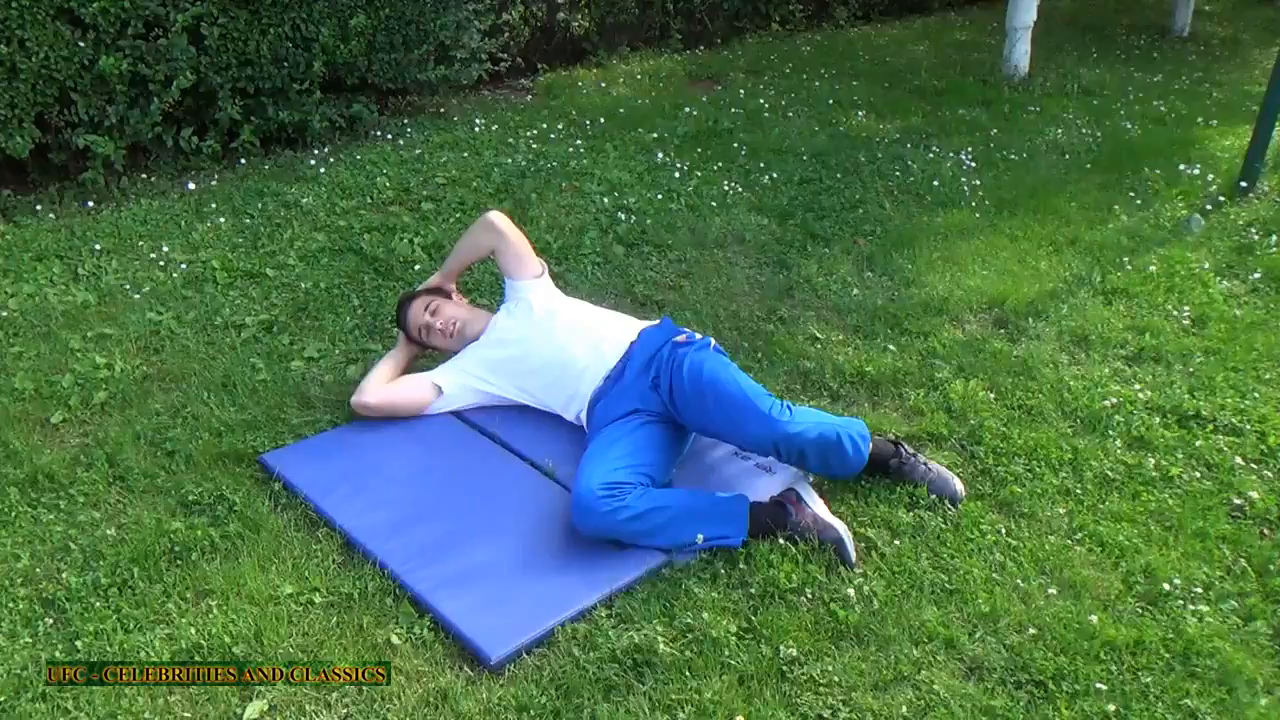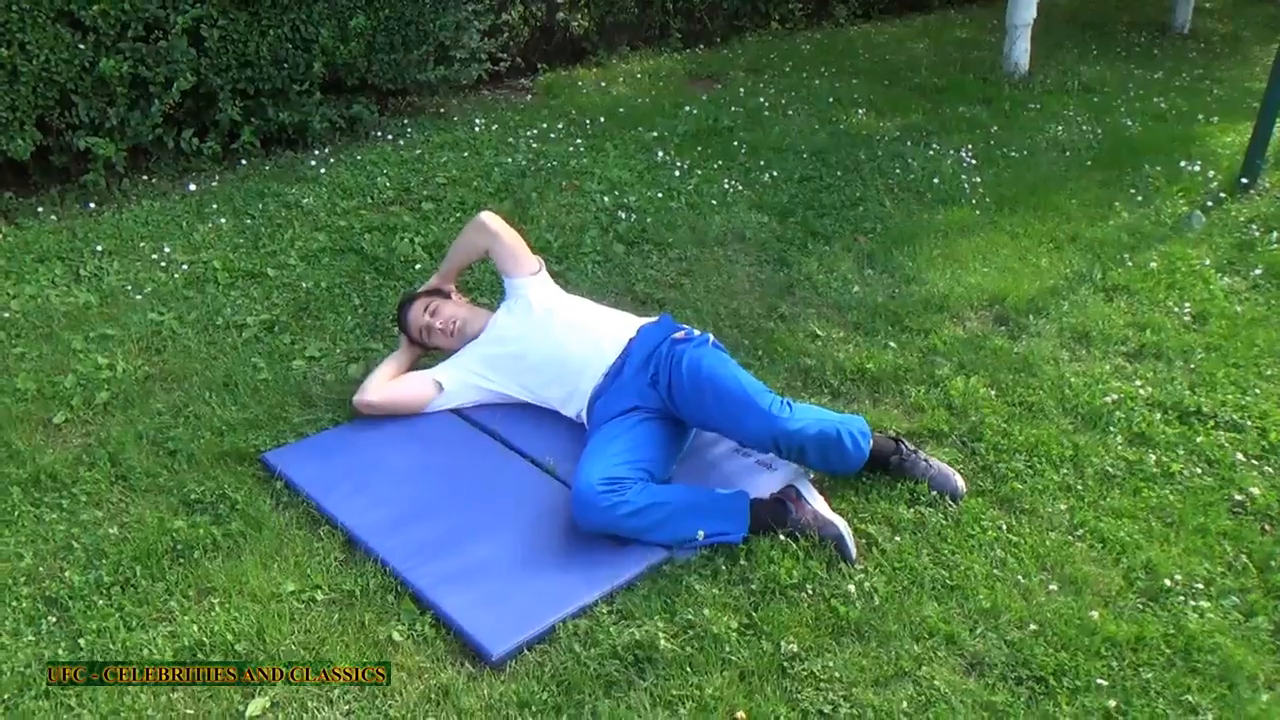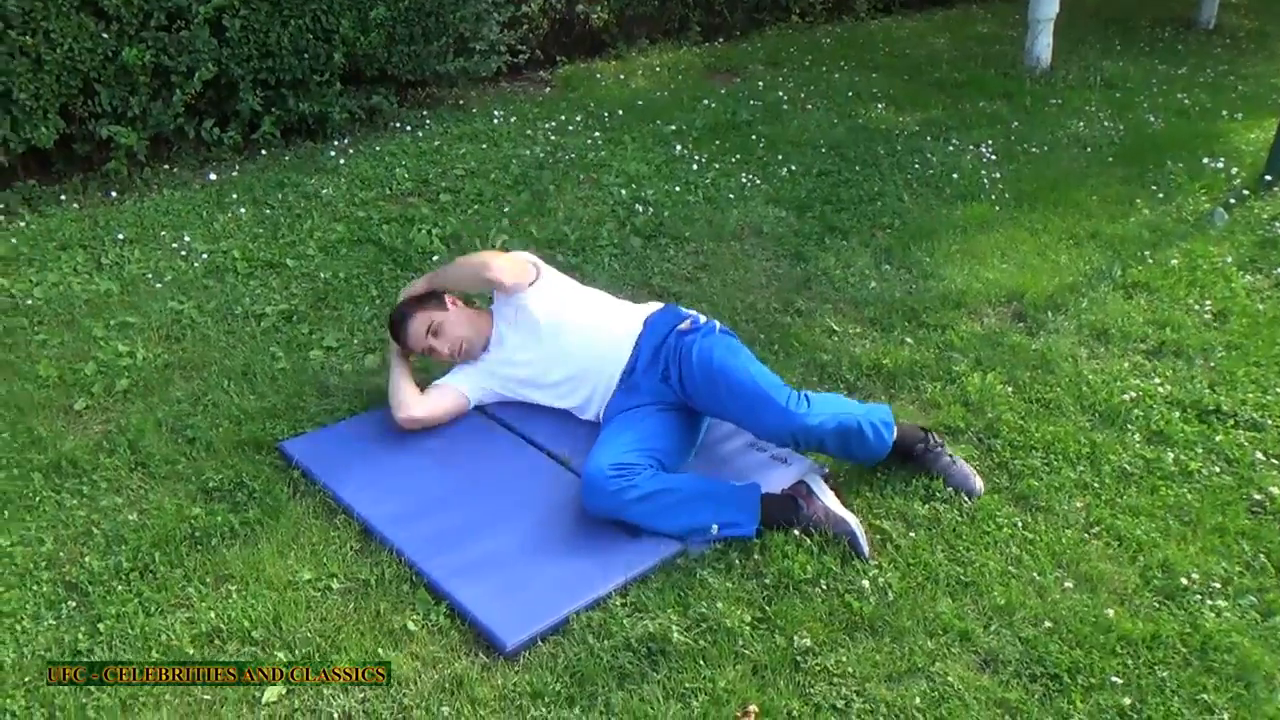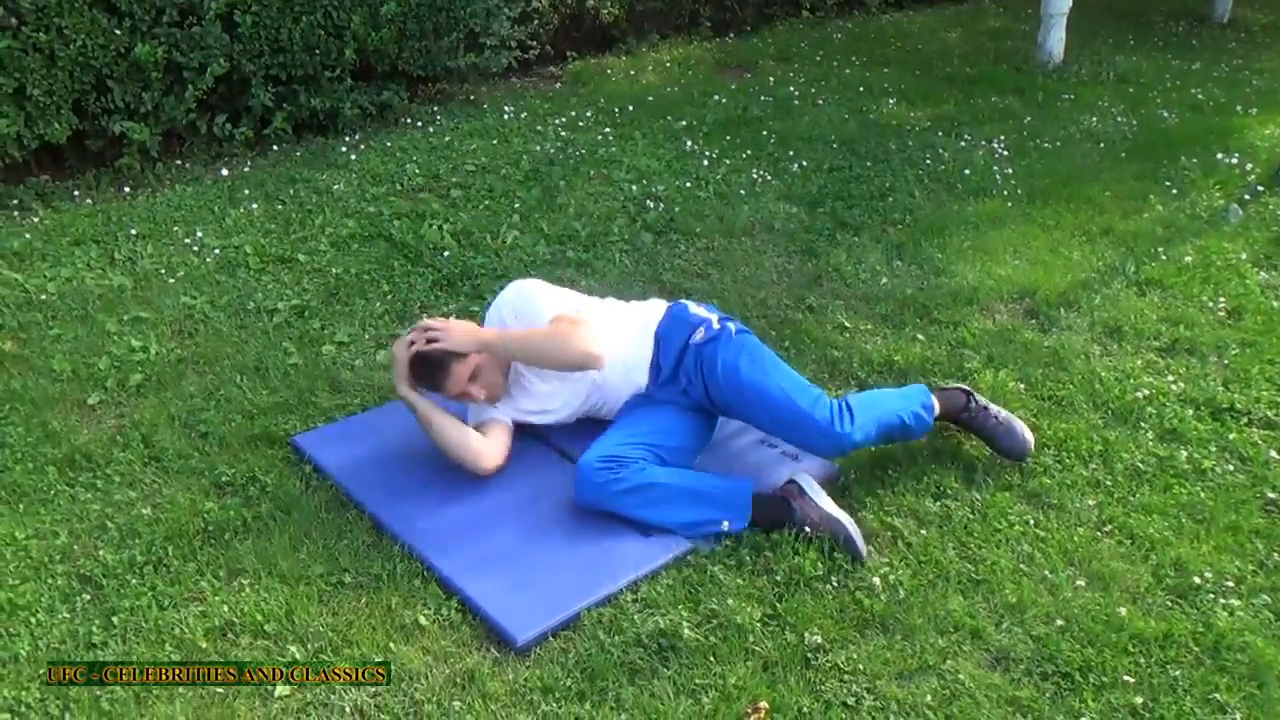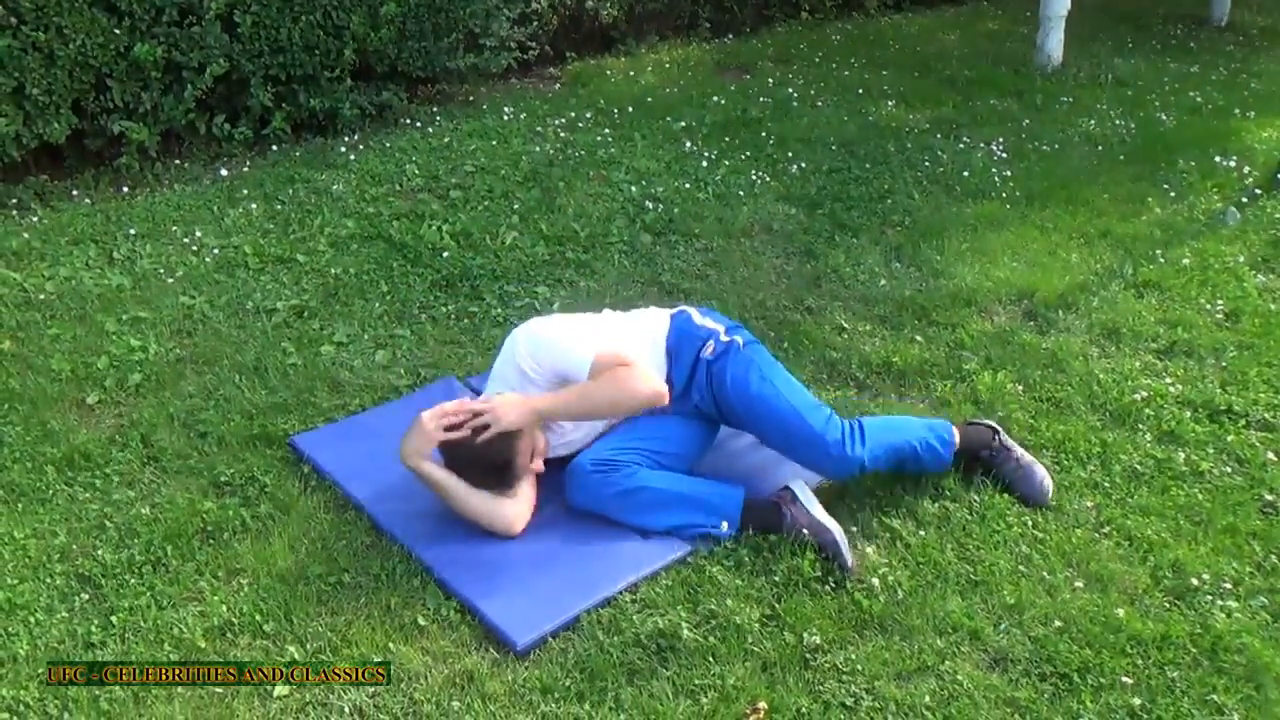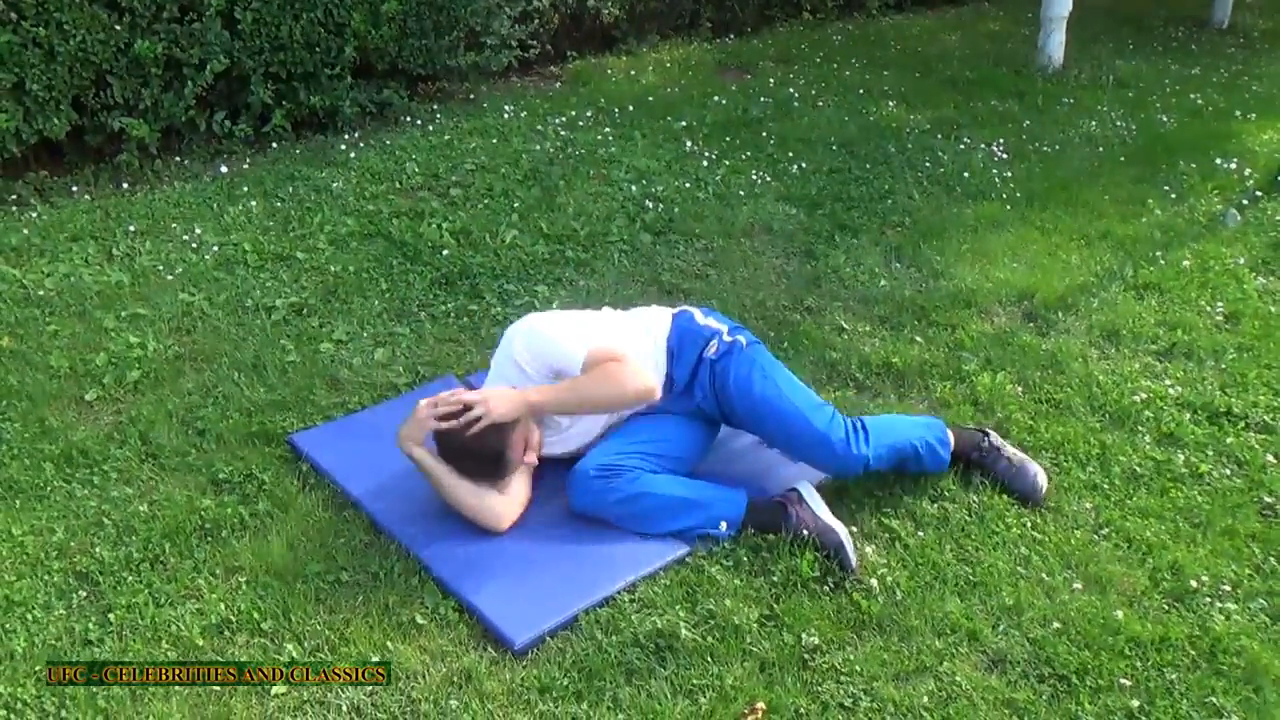
dt=0.4s
person 1, frame 1
left shoulder: (525, 296)
right shoulder: (464, 376)
left elbow: (495, 222)
right elbow: (368, 400)
left wrist: (439, 280)
right wrist: (403, 346)
left hip: (659, 354)
right hip: (616, 415)
left knee: (774, 427)
right knee: (594, 506)
left ankle: (885, 453)
right ankle: (777, 515)
person 1, frame 2
left shoulder: (524, 293)
right shoulder: (464, 372)
left elbow: (488, 225)
right elbow: (369, 398)
left wrist: (439, 281)
right wrist: (406, 349)
left hip: (658, 350)
right hip: (617, 411)
left knee: (769, 422)
right knee: (593, 502)
left ankle: (885, 451)
right ankle: (779, 512)
person 1, frame 3
left shoulder: (511, 274)
right shoulder: (477, 376)
left elbow: (496, 267)
right elbow: (410, 413)
left wrist: (430, 281)
right wrist: (398, 356)
left hip: (668, 342)
right hip: (633, 404)
left knee: (791, 418)
right knee: (603, 485)
left ankle: (908, 440)
right ankle: (788, 508)
person 1, frame 4
left shoulder: (516, 303)
right shoulder: (494, 399)
left elbow: (589, 348)
right elbow: (483, 460)
left wrist: (483, 339)
right wrist: (411, 397)
left hip: (685, 343)
right hip: (655, 403)
left knee: (831, 428)
right knee: (595, 477)
left ankle: (950, 404)
right ankle: (776, 508)
person 1, frame 5
left shoulder: (532, 348)
right shoulder: (499, 431)
left elbow: (646, 387)
right elbow: (510, 519)
left wrist: (536, 409)
right wrist: (418, 465)
left hip: (694, 351)
right hip: (677, 413)
left knee: (838, 448)
right knee: (587, 483)
left ankle: (974, 439)
right ankle: (772, 514)
person 1, frame 6
left shoulder: (528, 342)
right shoulder: (500, 437)
left elbow: (637, 378)
right elbow: (498, 514)
left wrist: (526, 397)
right wrist: (416, 450)
left hip: (691, 351)
right hip: (666, 416)
left knee: (844, 449)
right knee: (590, 486)
left ankle: (966, 443)
right ankle: (776, 514)
